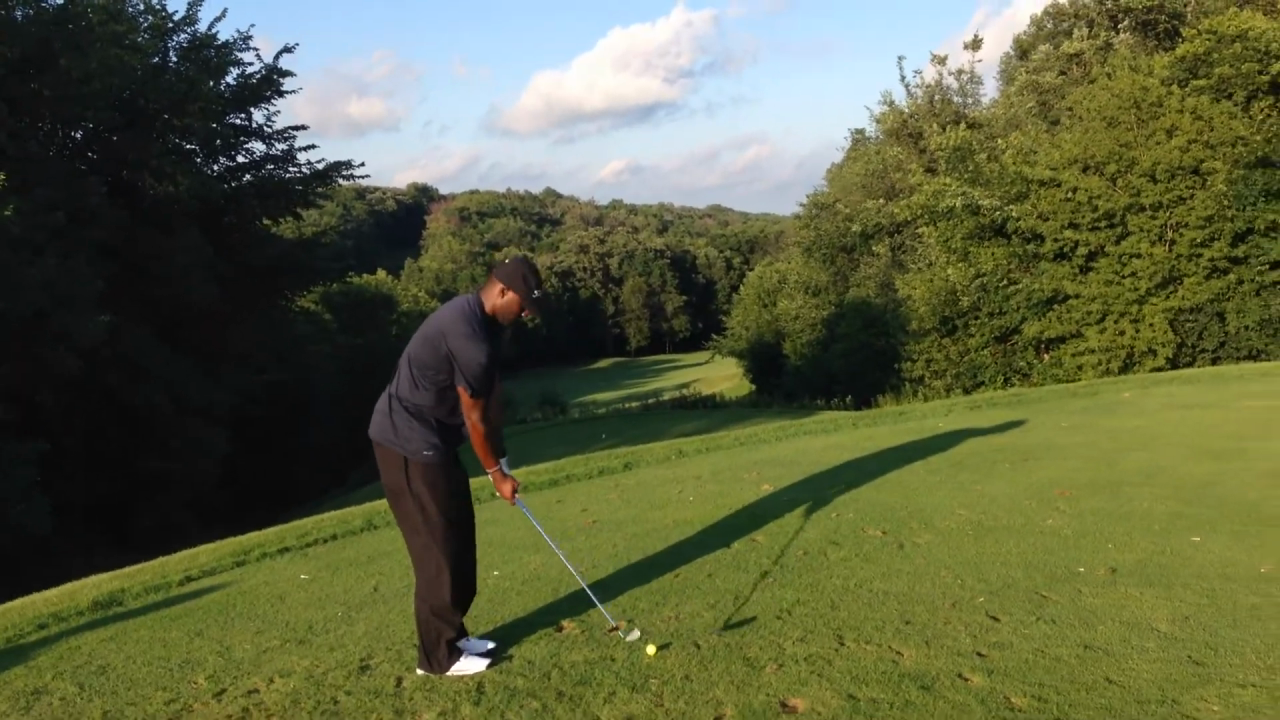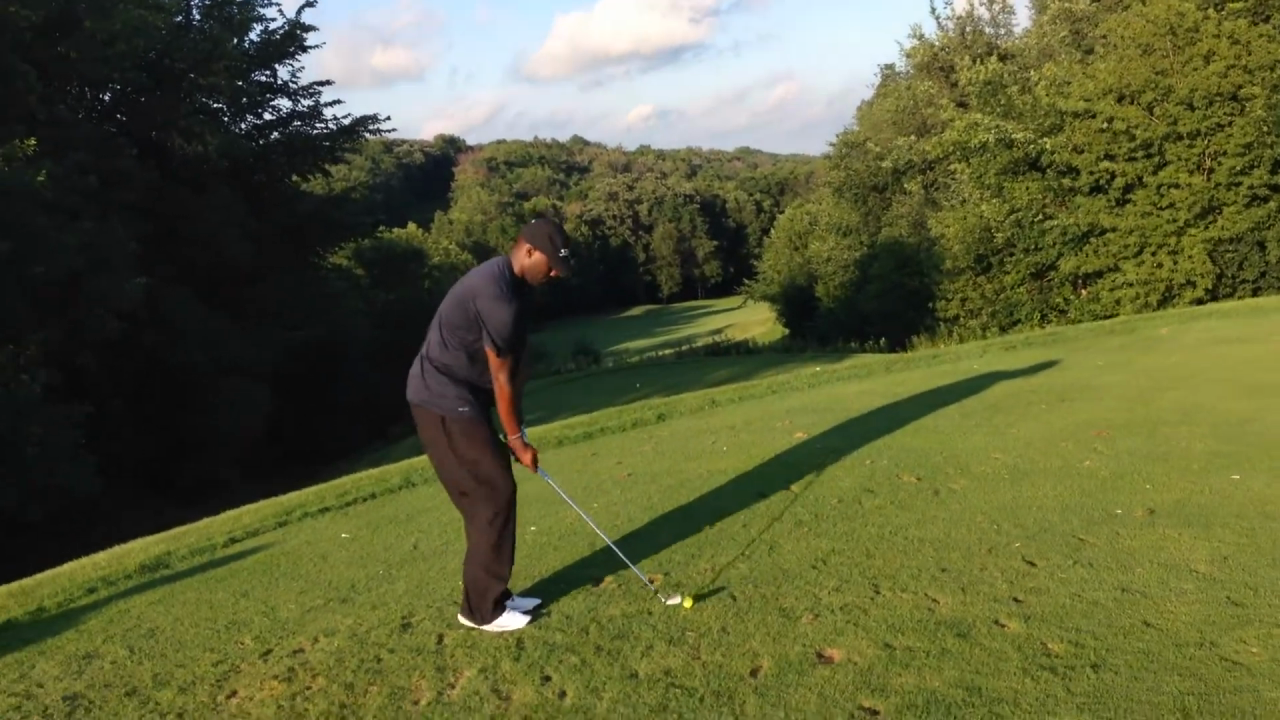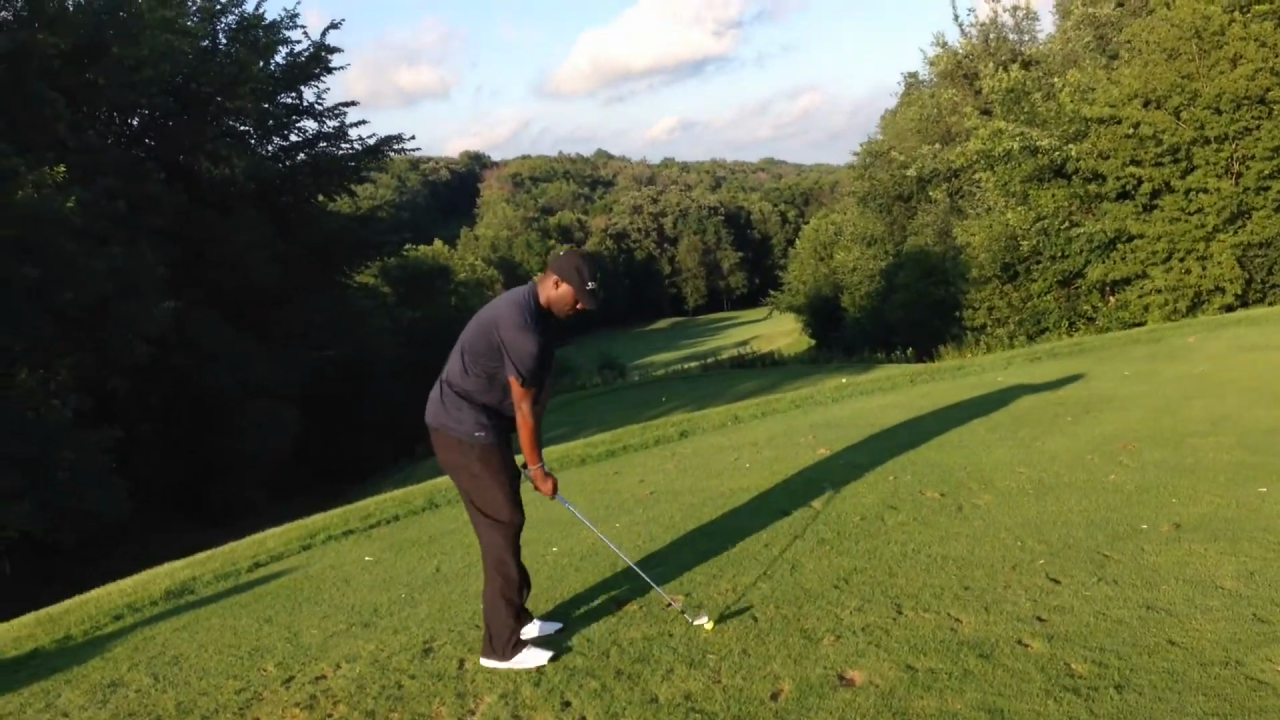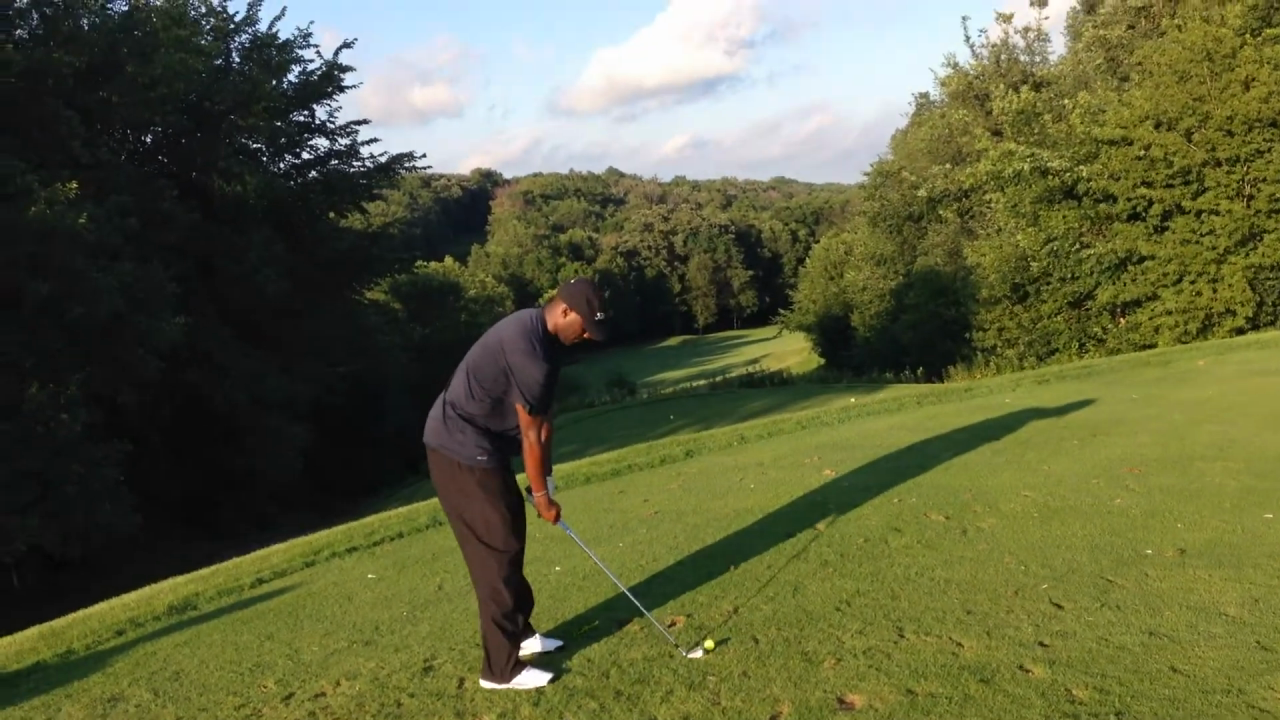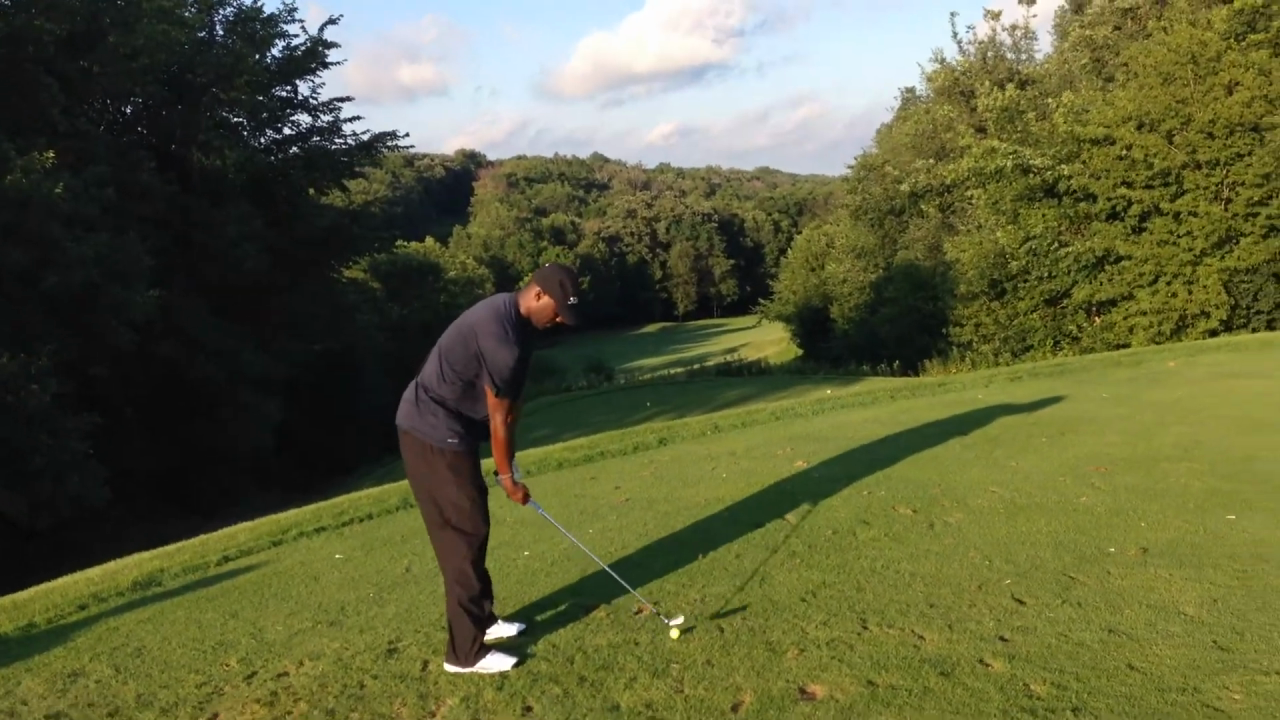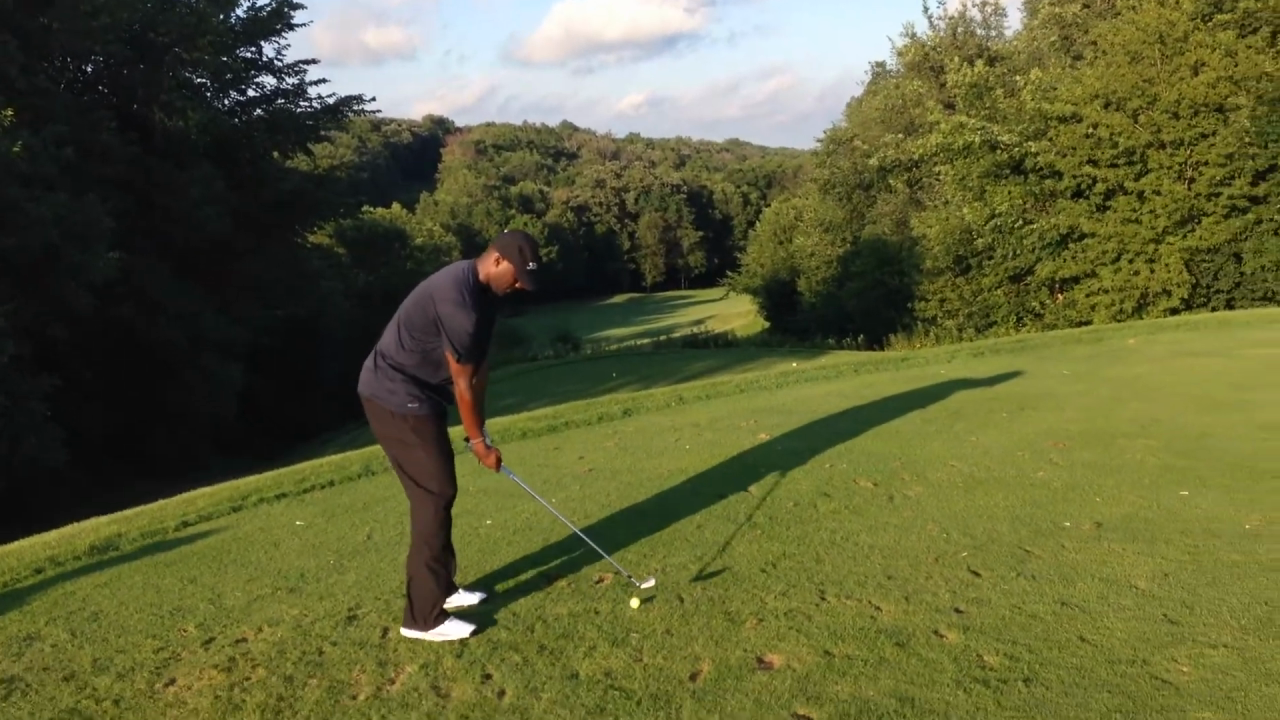
dt=0.3s
person 1, frame 1
left shoulder: (476, 317)
right shoulder: (469, 334)
left elbow: (490, 398)
right elbow: (474, 416)
left wrist: (501, 458)
right wrist: (496, 473)
left hip: (428, 438)
right hip: (410, 443)
left knee: (458, 533)
right knee: (437, 548)
left ankle: (452, 633)
right ankle: (439, 655)
person 1, frame 2
left shoulder: (510, 282)
right shoulder: (497, 296)
left elbow: (515, 366)
right elbow: (501, 378)
left wrist: (517, 429)
right wrist: (515, 439)
left hip: (462, 397)
right hip: (444, 400)
left knee: (488, 494)
right knee: (494, 495)
left ankle: (494, 596)
right ankle: (481, 607)
person 1, frame 3
left shoulder: (535, 310)
right shoulder: (521, 325)
left elbow: (538, 393)
right elbow: (524, 407)
left wrist: (535, 456)
right wrist: (537, 468)
left hip: (482, 421)
right hip: (463, 424)
left knee: (504, 520)
right knee: (502, 523)
left ankle: (515, 619)
right ankle: (502, 645)
person 1, frame 4
left shoulder: (537, 330)
right shoulder: (530, 351)
left elbow: (541, 421)
right elbow: (531, 434)
left wrist: (545, 479)
right wrist: (541, 495)
left hip: (477, 443)
right hip: (462, 448)
left knee: (509, 539)
right knee: (495, 550)
left ankle: (518, 631)
right ankle: (501, 667)
person 1, frame 5
left shoulder: (510, 316)
right shoulder: (502, 335)
left elbow: (509, 404)
right elbow: (499, 416)
left wrist: (509, 464)
right wrist: (507, 477)
left hip: (448, 427)
right hip: (433, 431)
left knee: (470, 529)
right knee: (463, 535)
left ankle: (481, 619)
right ankle: (466, 651)
person 1, frame 6
left shoulder: (479, 289)
right shoulder: (459, 301)
left elbow: (478, 368)
right elbow: (463, 382)
left wrist: (479, 430)
right wrist: (479, 442)
left hip: (418, 392)
right hip: (395, 394)
left knee: (438, 491)
right knee: (434, 493)
left ankle: (441, 587)
right ankle: (423, 616)
